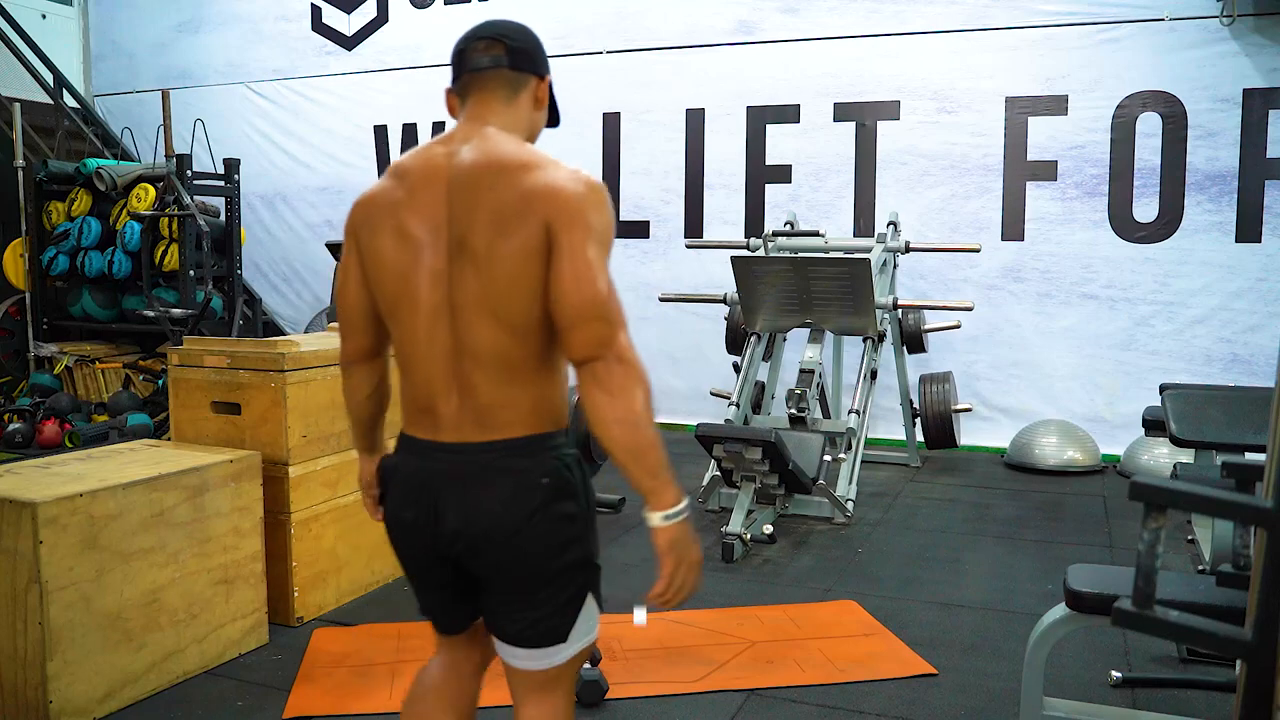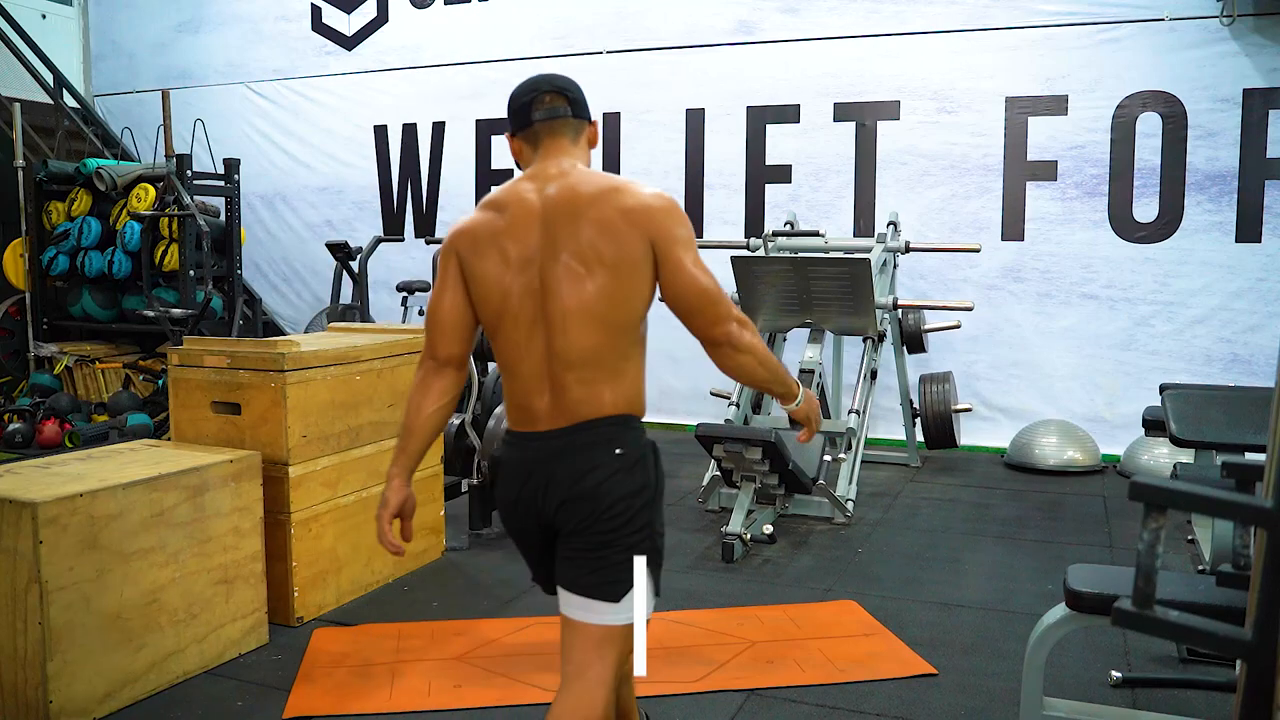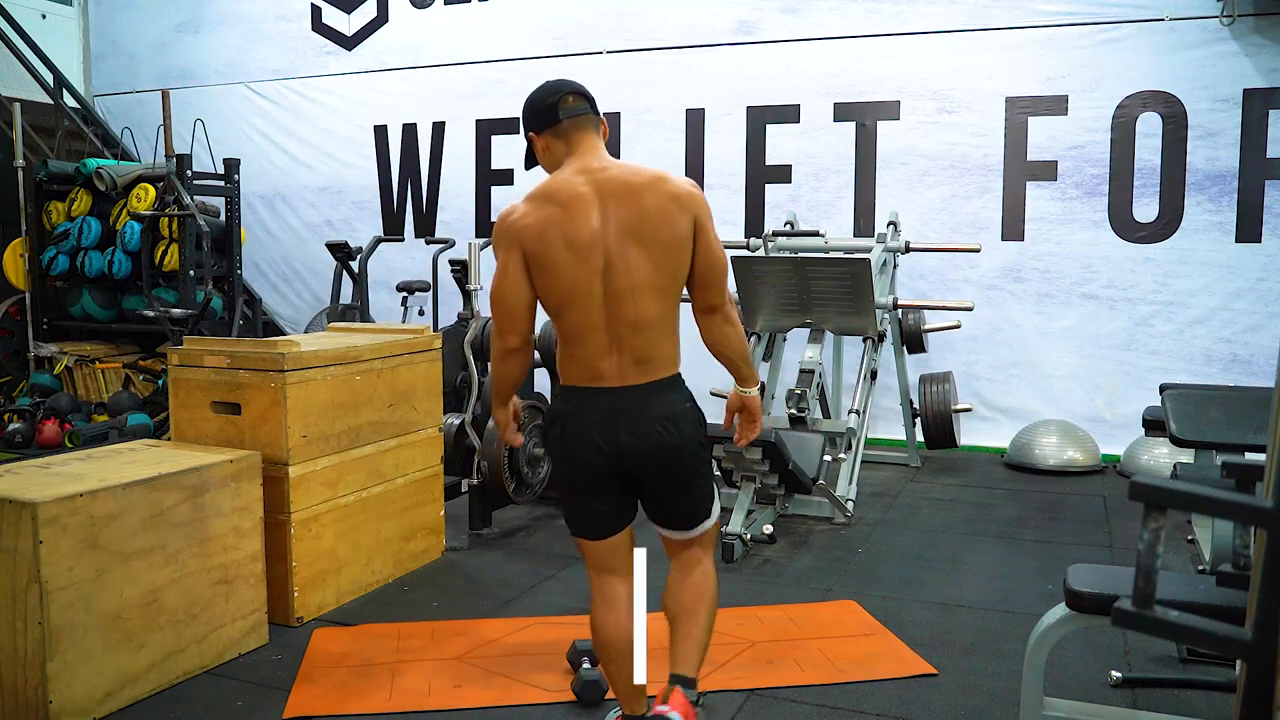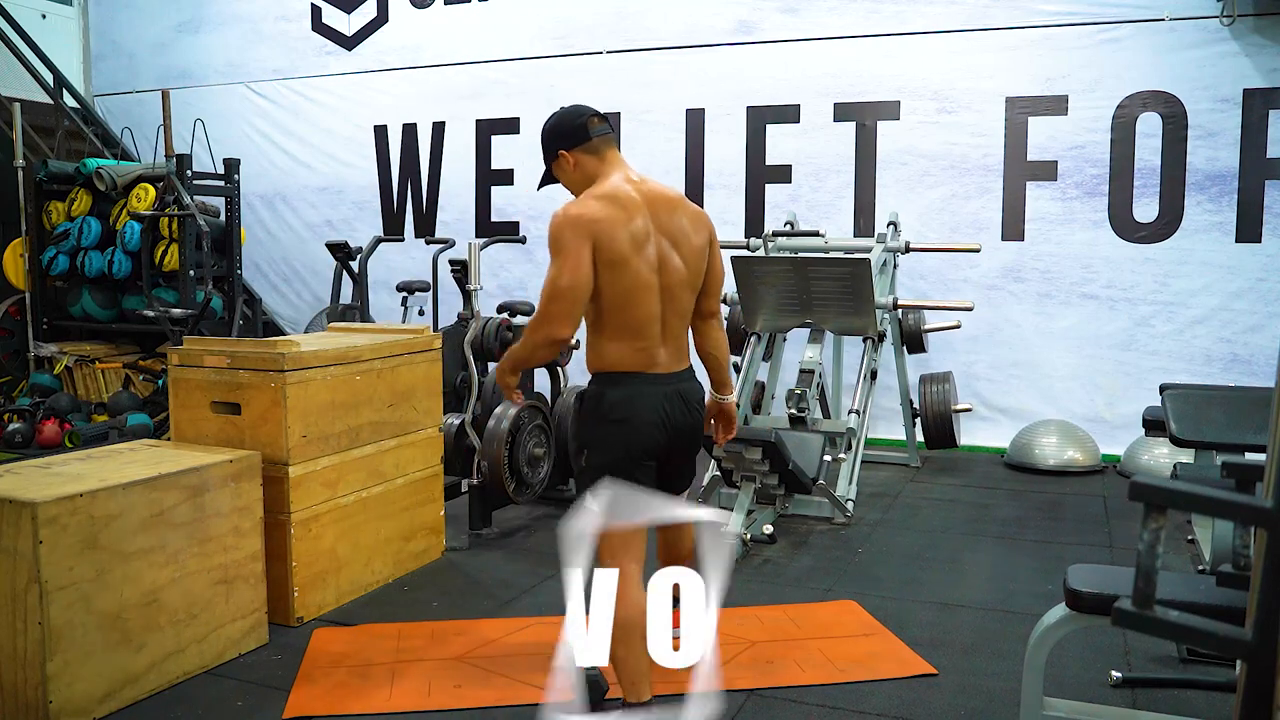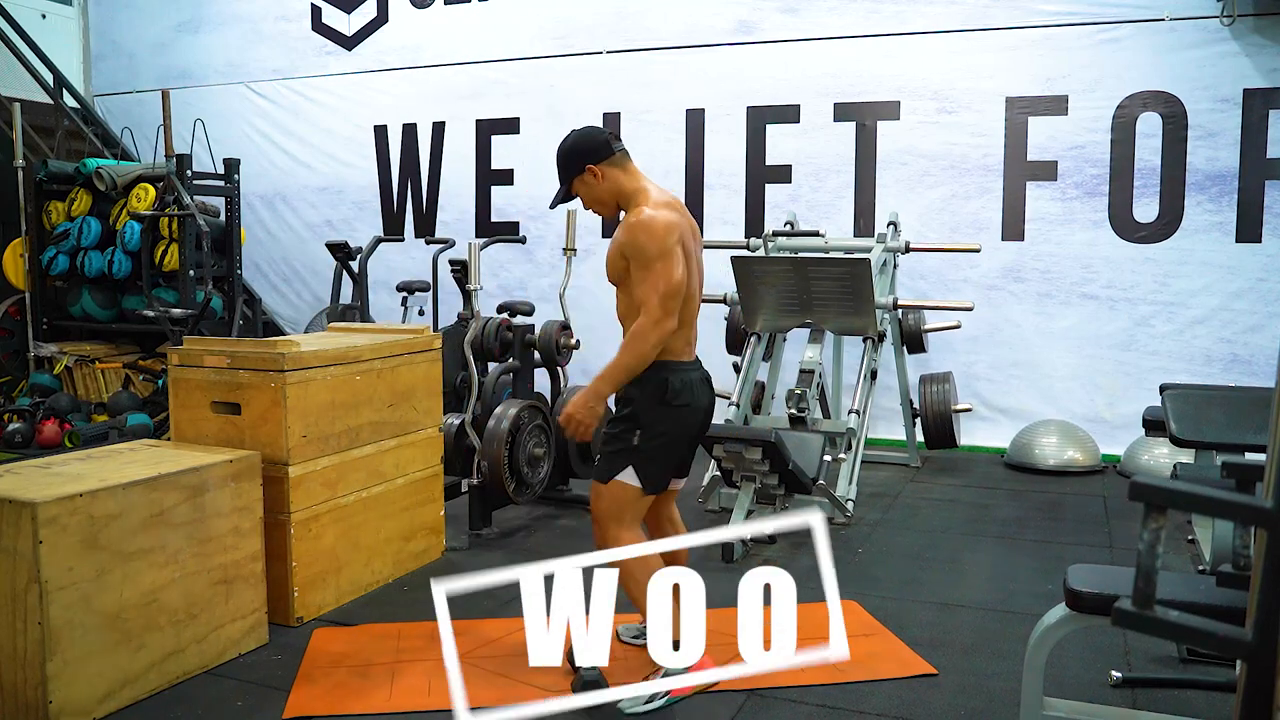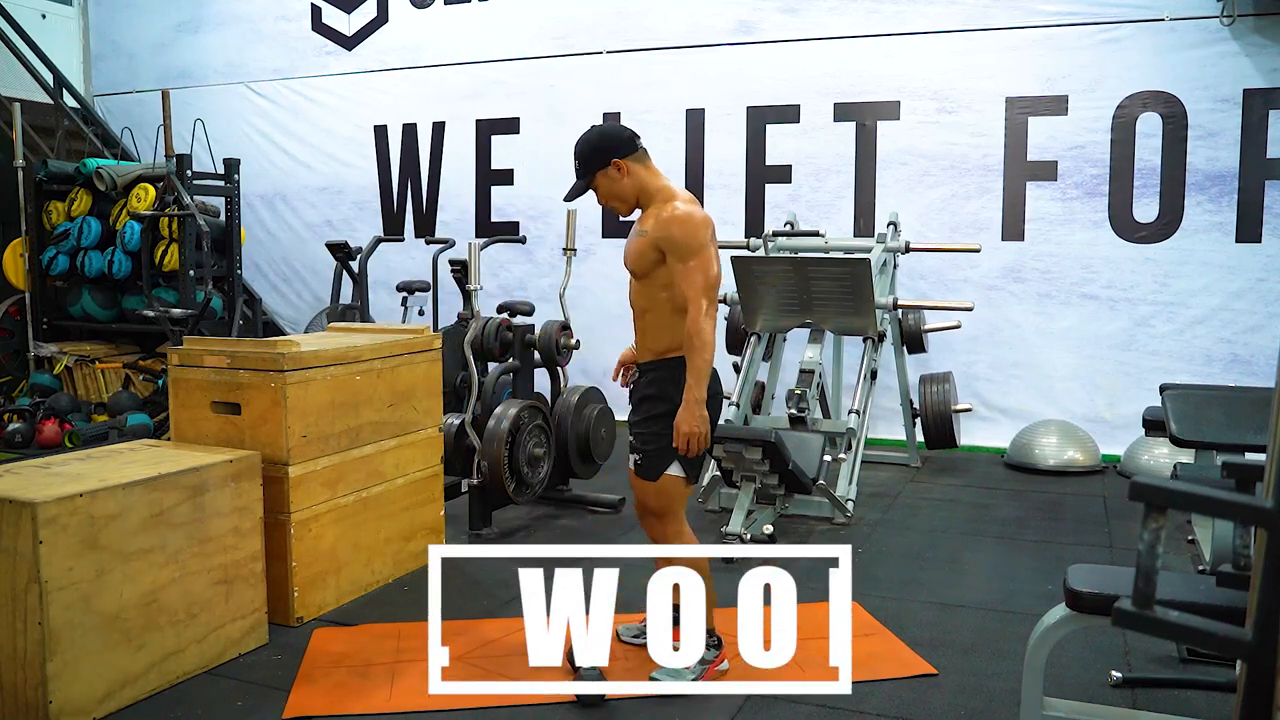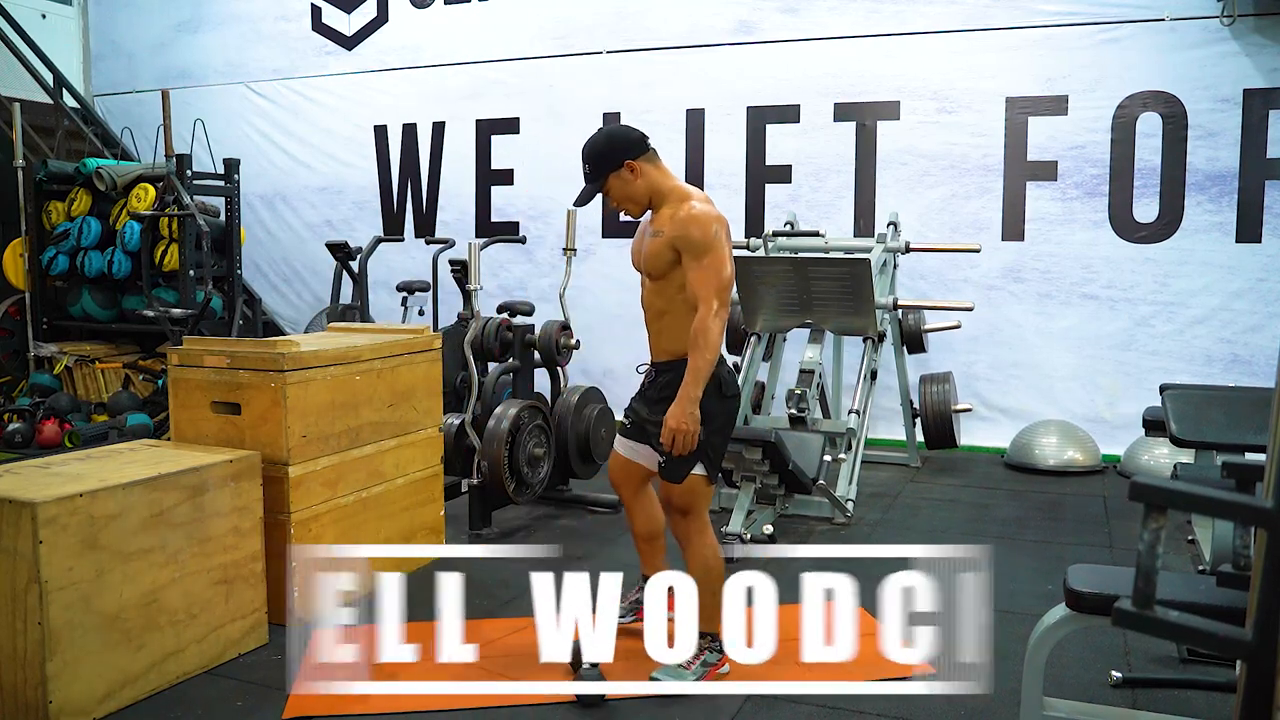
dt=0.3s
person 1, frame 1
left shoulder: (378, 201)
right shoulder: (563, 190)
left elbow: (359, 355)
right elbow: (603, 361)
left wrist: (368, 453)
right wrist: (667, 508)
left hip: (422, 483)
right hip: (527, 483)
left knee: (460, 649)
person 1, frame 2
left shoulder: (472, 233)
right shoulder: (645, 209)
left elbow: (440, 366)
right elbow: (722, 331)
left wrist: (399, 478)
right wrist: (790, 392)
left hip: (522, 466)
right hip: (609, 463)
left knee: (596, 623)
right knee: (591, 664)
person 1, frame 3
left shoulder: (522, 218)
right shoulder: (679, 196)
left elbow: (510, 340)
right elbow: (716, 309)
left wrist: (502, 402)
right wrist: (747, 384)
left hip: (580, 420)
right hip: (664, 411)
left knee: (609, 576)
right knee: (692, 551)
person 1, frame 4
left shoulder: (580, 217)
right shoulder: (692, 215)
left elbow: (556, 324)
right elbow: (710, 319)
left wrist: (510, 365)
right wrist: (723, 394)
left hip: (620, 403)
right hip: (682, 394)
left knee: (619, 557)
right knee: (671, 514)
left ankle: (639, 711)
person 1, frame 5
left shoulder: (647, 222)
right shoulder: (672, 214)
left elbow: (658, 320)
left wrist: (596, 391)
left hip: (659, 390)
right hip: (688, 382)
left knee: (613, 522)
right knee: (659, 510)
left ankle: (679, 658)
right ankle: (669, 624)
person 1, frame 6
left shoulder: (680, 217)
right shoulder: (651, 217)
left elbow: (700, 312)
left wrist: (693, 400)
left hip: (678, 385)
right hip: (654, 379)
left knee: (662, 515)
right knee: (656, 507)
left ankle: (708, 645)
right ankle: (677, 616)
person 1, frame 7
left shoulder: (697, 218)
right shoulder: (654, 219)
left elbow: (711, 312)
left wrist: (688, 399)
left hip: (694, 385)
right hip: (659, 376)
left knee: (685, 512)
right knee: (625, 476)
left ankle: (710, 646)
